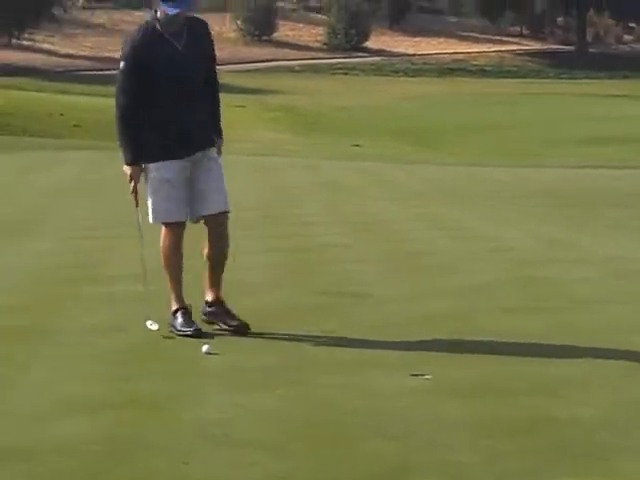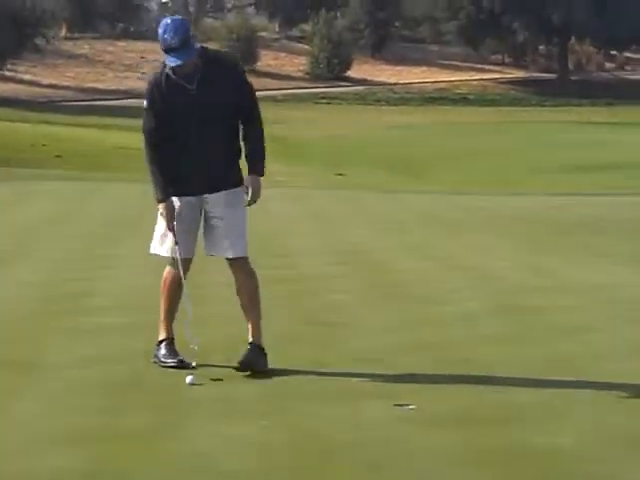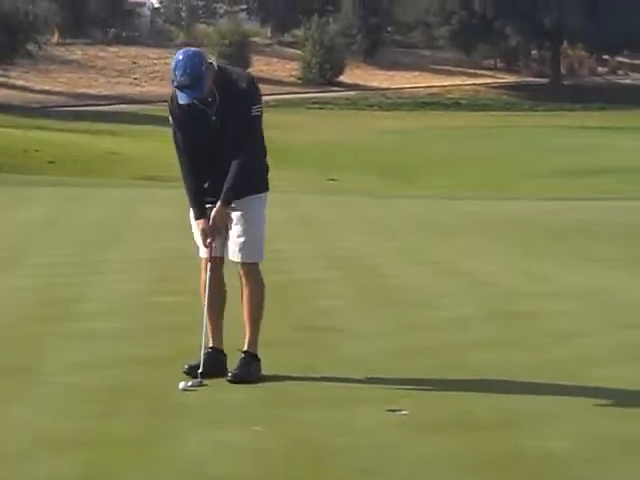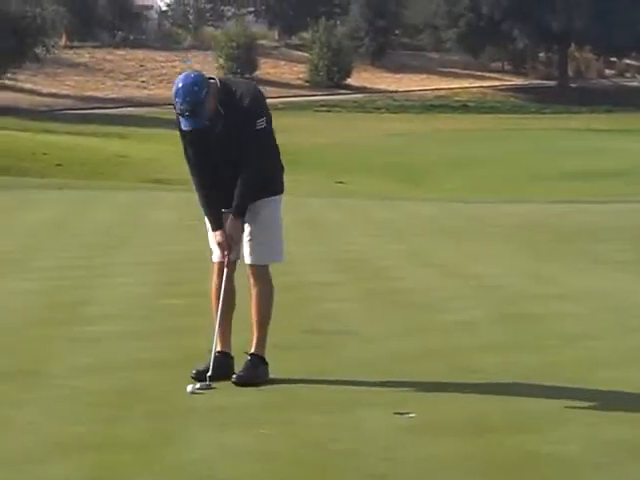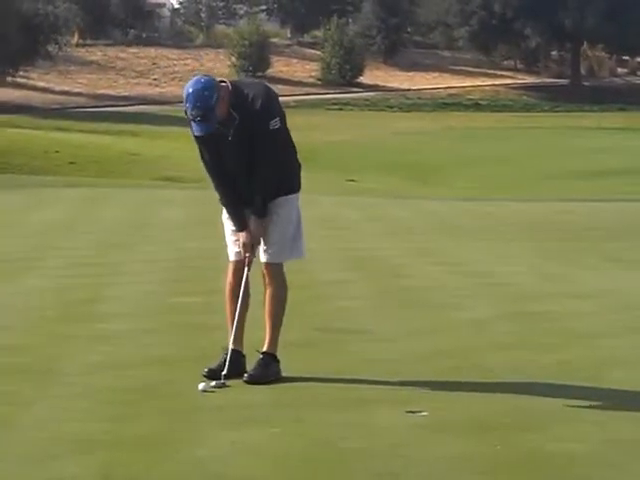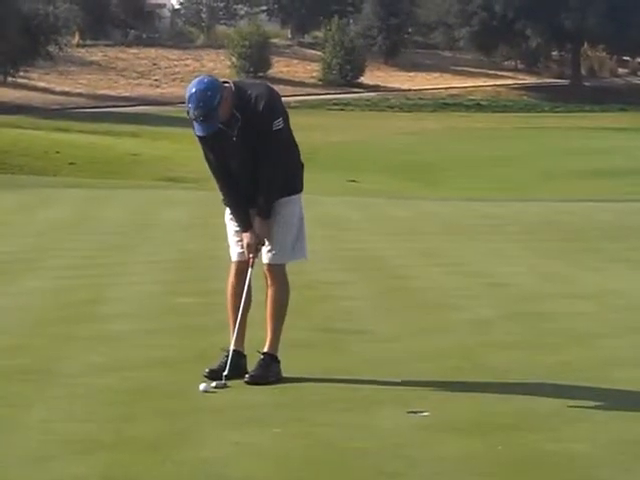
dt=0.4s
person 1, frame 1
left shoulder: (200, 31)
right shoulder: (138, 47)
right elbow: (126, 107)
left wrist: (215, 132)
right wrist: (131, 159)
left hip: (200, 146)
right hip: (160, 153)
left knee: (219, 221)
right knee: (173, 226)
left ankle: (214, 301)
right ankle: (178, 309)
person 1, frame 2
left shoulder: (227, 69)
right shoulder: (158, 85)
left elbow: (251, 121)
right elbow: (154, 144)
left wrist: (256, 171)
right wrist: (162, 196)
left hip: (225, 185)
right hip: (180, 188)
left knee: (238, 260)
right knee: (177, 262)
left ankle: (256, 345)
right ankle: (164, 341)
person 1, frame 3
left shoulder: (243, 88)
right shoulder: (179, 102)
left elbow: (246, 152)
right elbow: (187, 160)
left wrist: (224, 204)
right wrist: (199, 211)
left hip: (246, 189)
right hip: (206, 191)
left knee: (247, 266)
right knee: (210, 264)
left ankle: (250, 354)
right ankle: (215, 351)
person 1, frame 4
left shoulder: (249, 100)
right shoulder: (186, 115)
left elbow: (254, 163)
right elbow: (199, 172)
left wrist: (237, 216)
right wrist: (216, 224)
left hip: (260, 192)
right hip: (220, 196)
left knee: (257, 269)
right knee: (221, 268)
left ankle: (257, 357)
right ankle: (222, 355)
person 1, frame 5
left shoulder: (261, 101)
right shoulder: (201, 117)
left elbow: (270, 163)
right elbow: (218, 174)
left wrist: (258, 215)
right wrist: (240, 223)
left hip: (276, 191)
right hip: (236, 195)
left knee: (271, 268)
right knee: (236, 267)
left ankle: (270, 356)
right ankle: (235, 353)
person 1, frame 6
left shoulder: (264, 102)
right shoulder: (204, 118)
left elbow: (274, 164)
right elbow: (222, 175)
left wrist: (263, 216)
right wrist: (245, 224)
left hip: (279, 192)
right hip: (239, 196)
left knee: (274, 268)
right knee: (238, 268)
left ankle: (270, 357)
right ankle: (236, 354)
